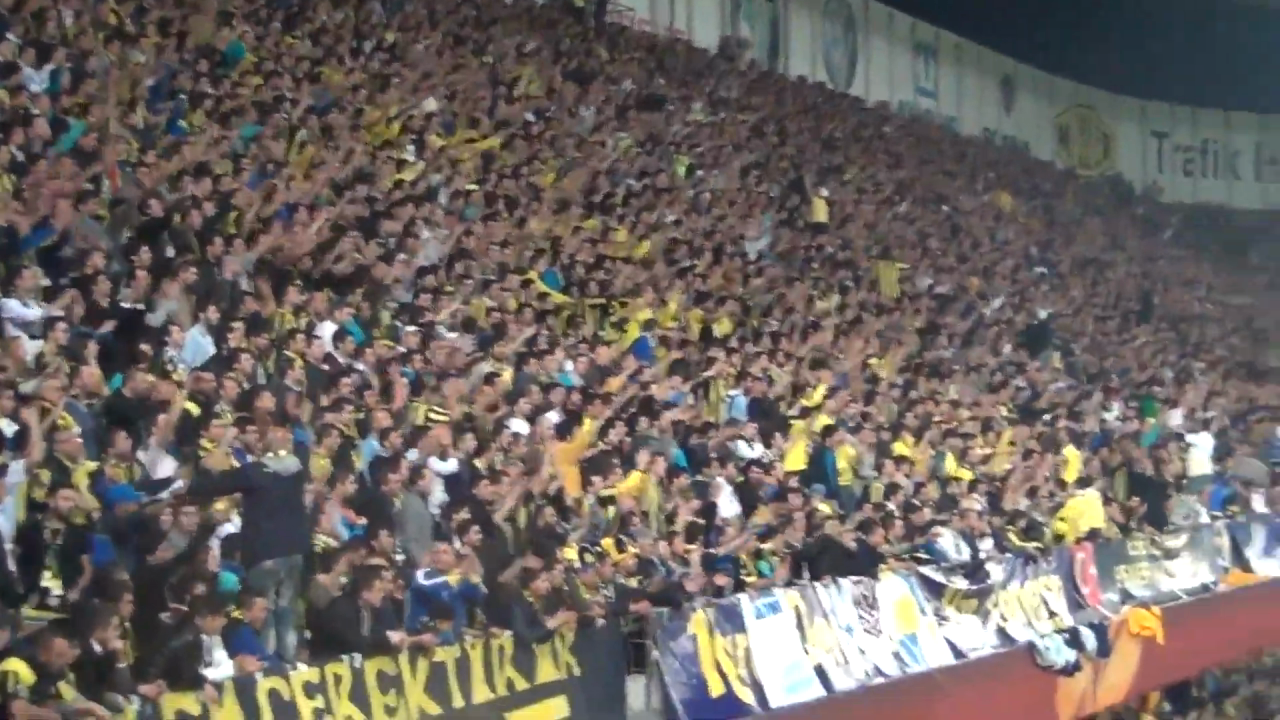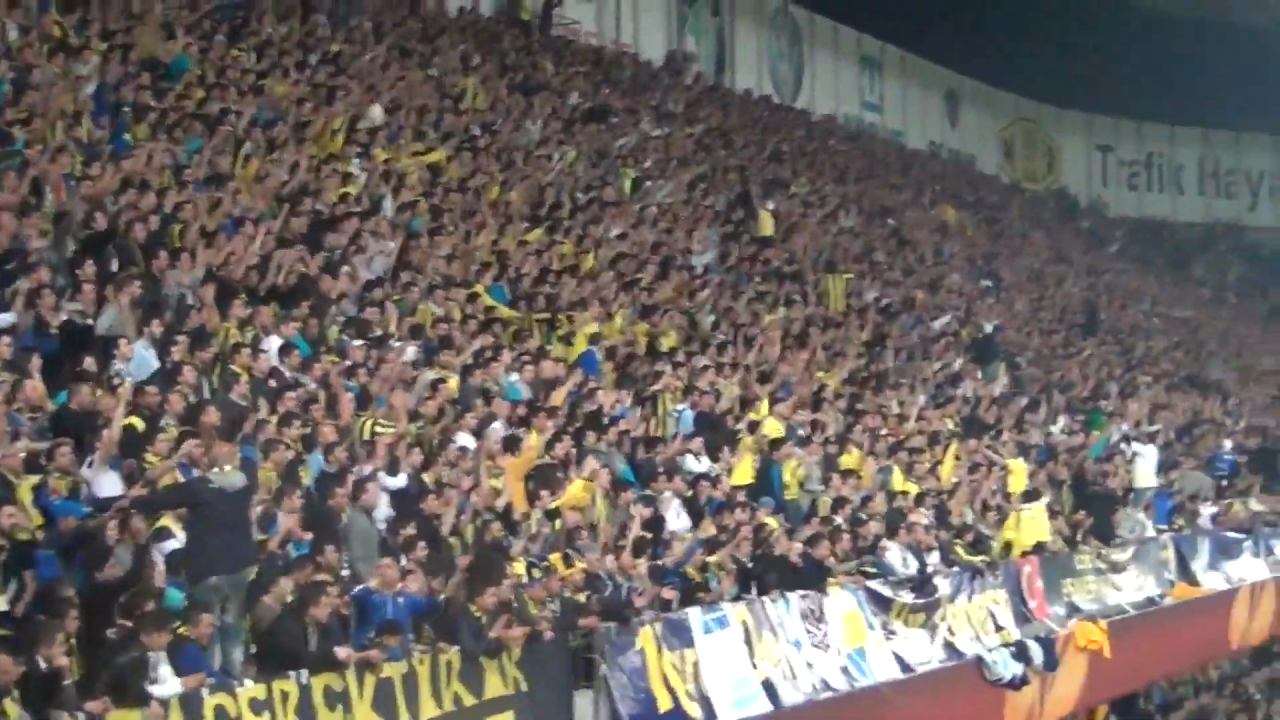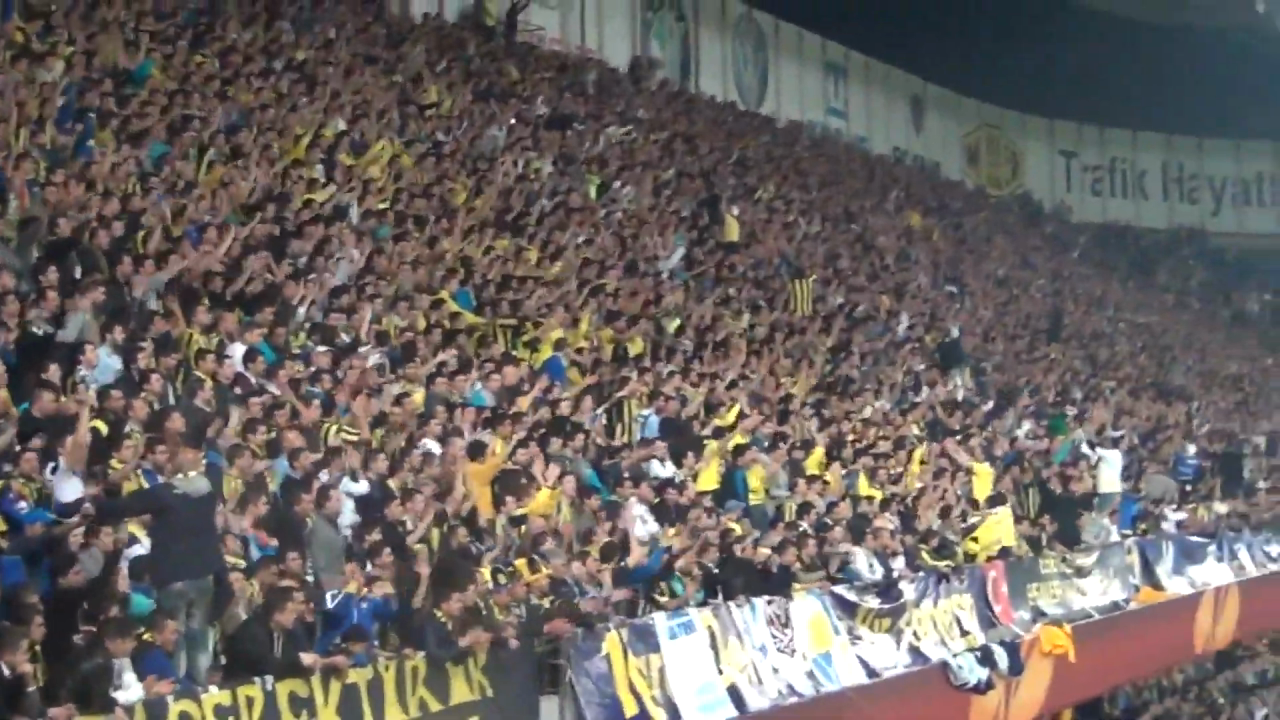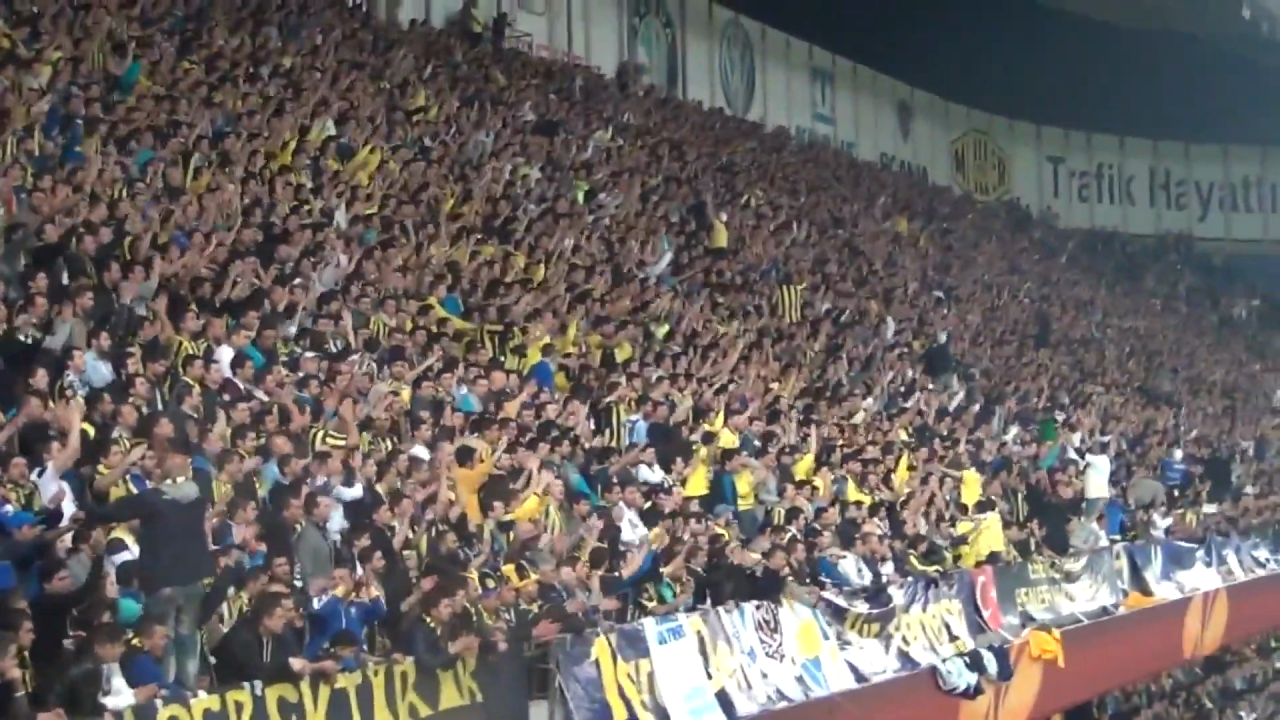
dt=0.2s
person 1, frame 1
left shoulder: (254, 472)
right shoulder: (299, 466)
left elbow: (216, 484)
left wrist: (187, 489)
left hip: (264, 552)
right hip: (293, 549)
left knee: (265, 610)
right knee: (287, 608)
right ankle: (288, 659)
person 1, frame 2
left shoulder: (198, 487)
right shoulder: (245, 481)
left elbow: (161, 499)
right elbow: (248, 461)
left wrist: (130, 502)
left hip: (209, 568)
right hip: (239, 564)
right knee: (233, 624)
right ankle: (234, 675)
person 1, frame 3
left shoulder: (163, 493)
right shoulder: (209, 487)
left elbow: (125, 505)
left wrist: (96, 508)
left hip: (174, 574)
right hip: (204, 571)
right knee: (199, 629)
right ankle: (200, 681)
person 1, frame 4
left shoulder: (151, 498)
right shoulder: (198, 493)
left elbow: (113, 510)
left wrist: (85, 515)
left hip: (163, 580)
right hip: (193, 577)
right knee: (187, 635)
right ankle: (189, 686)
